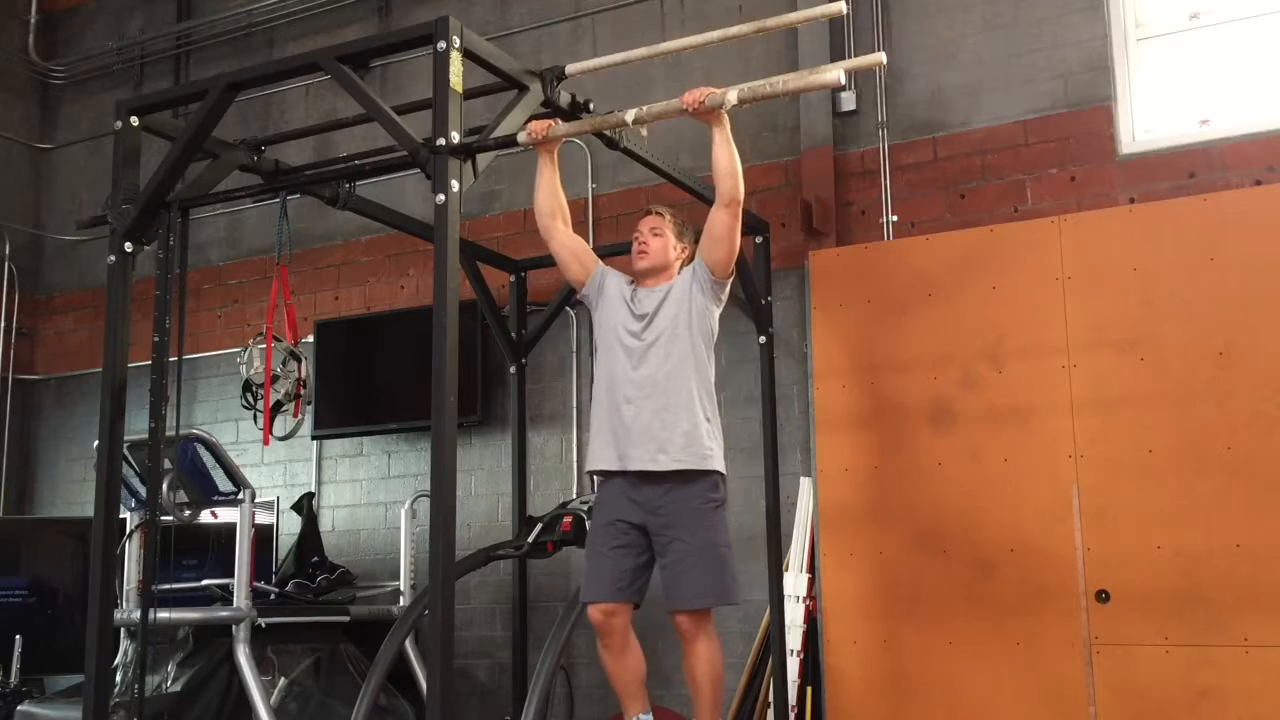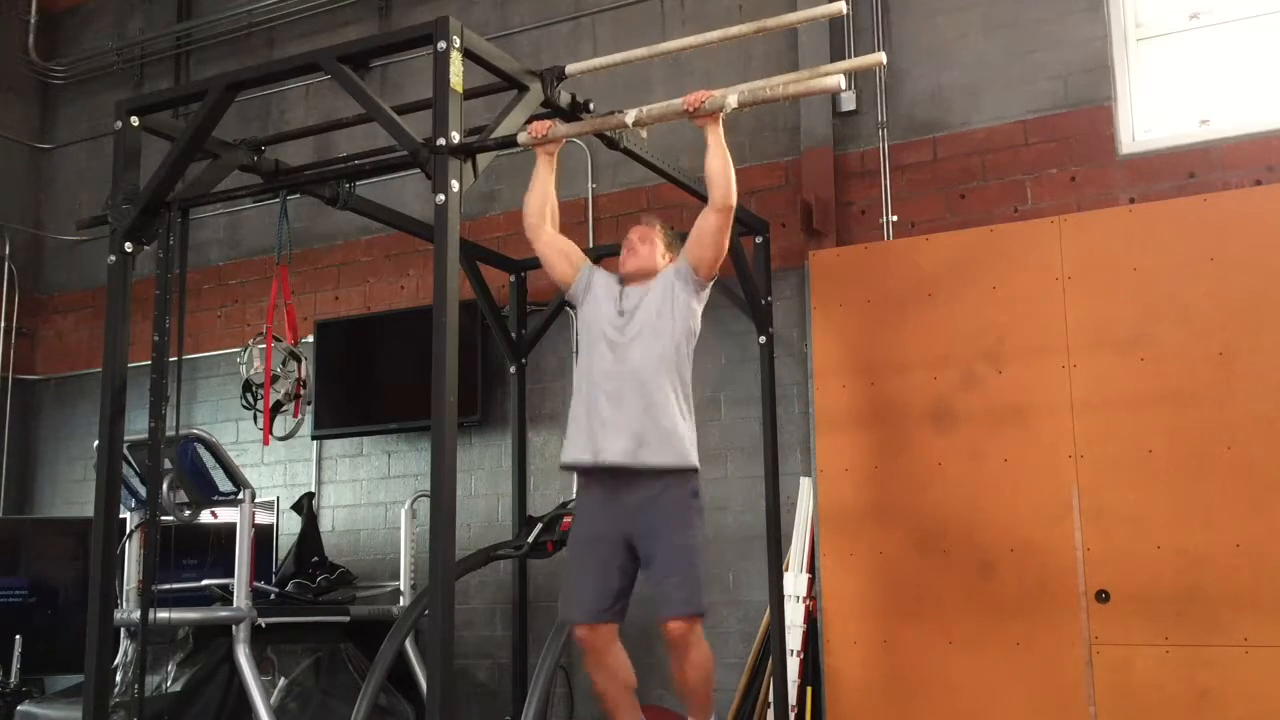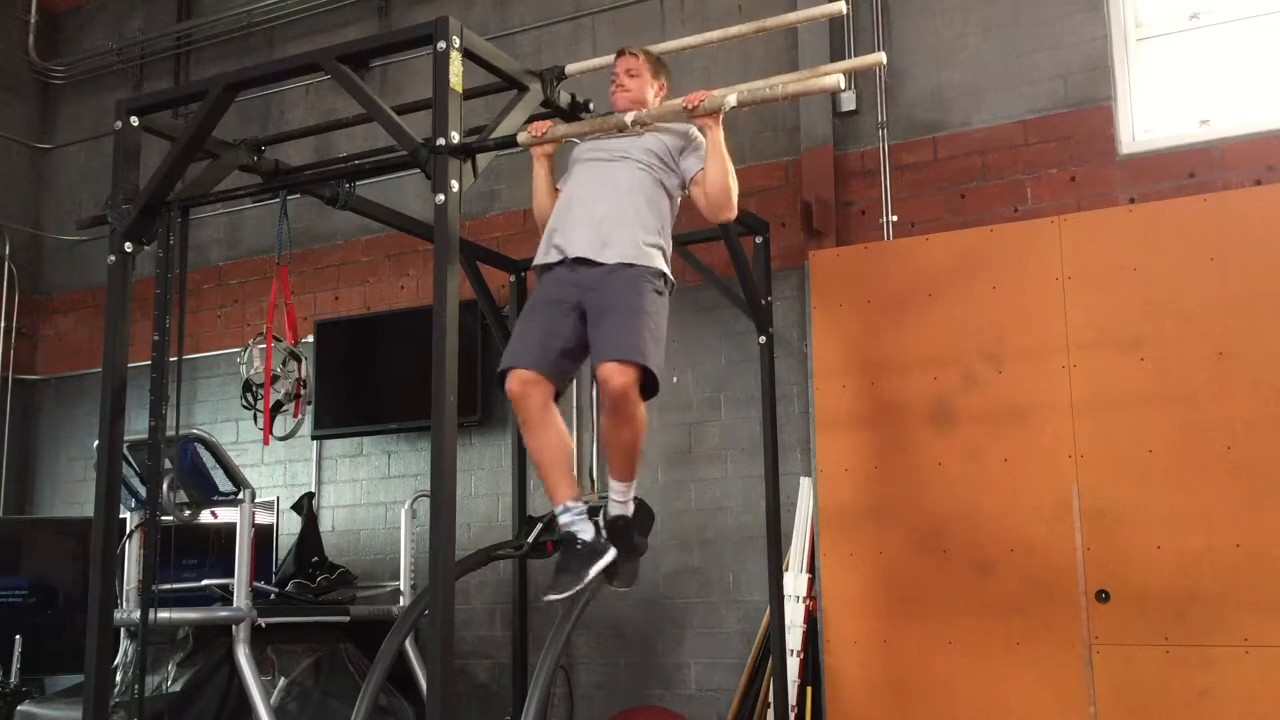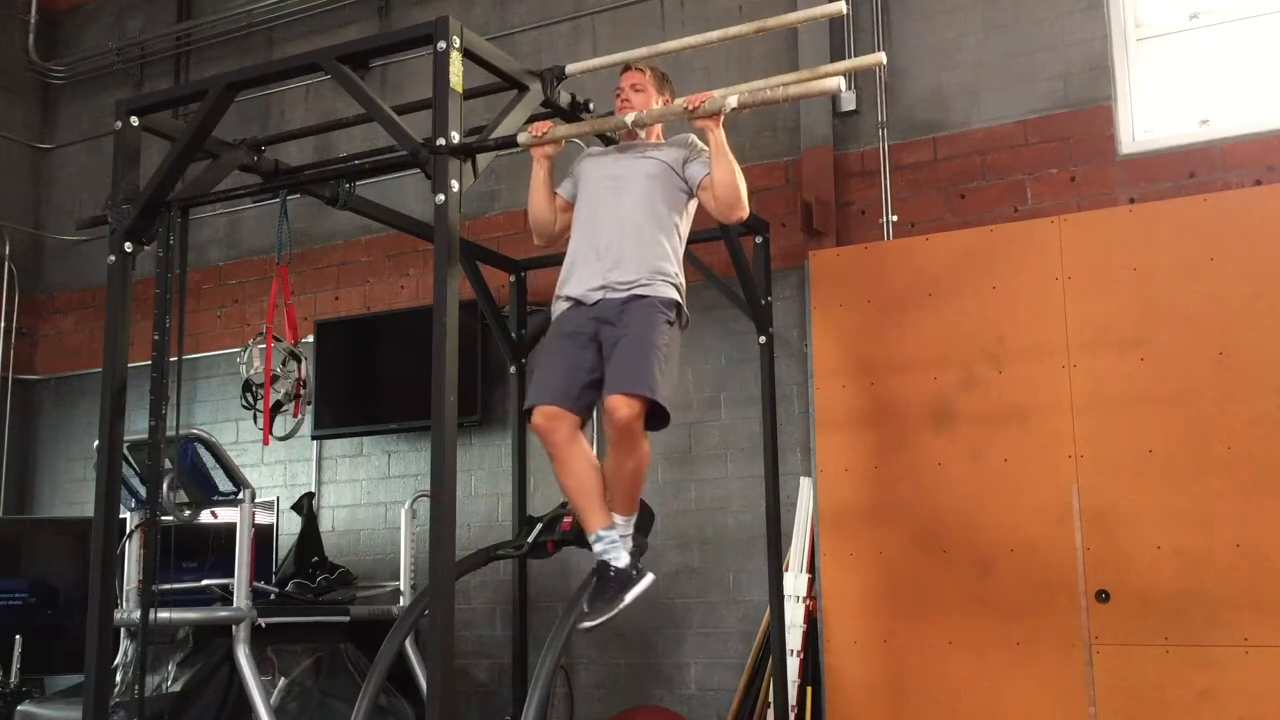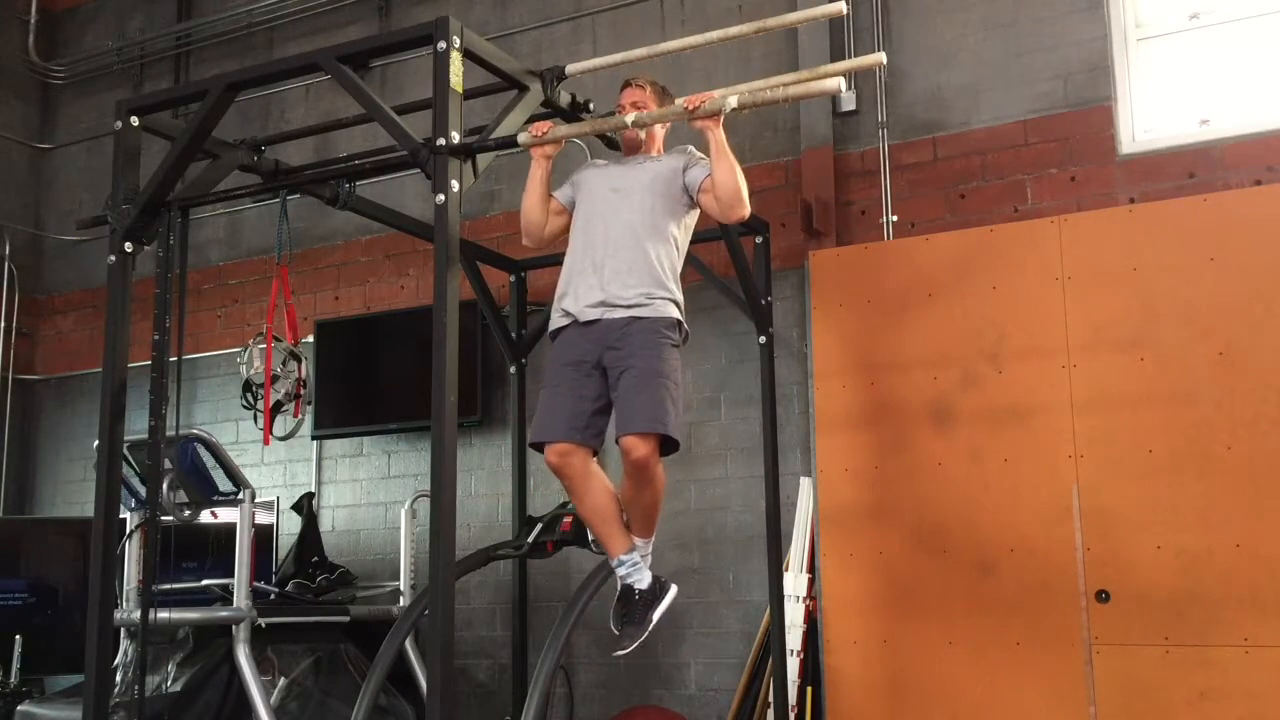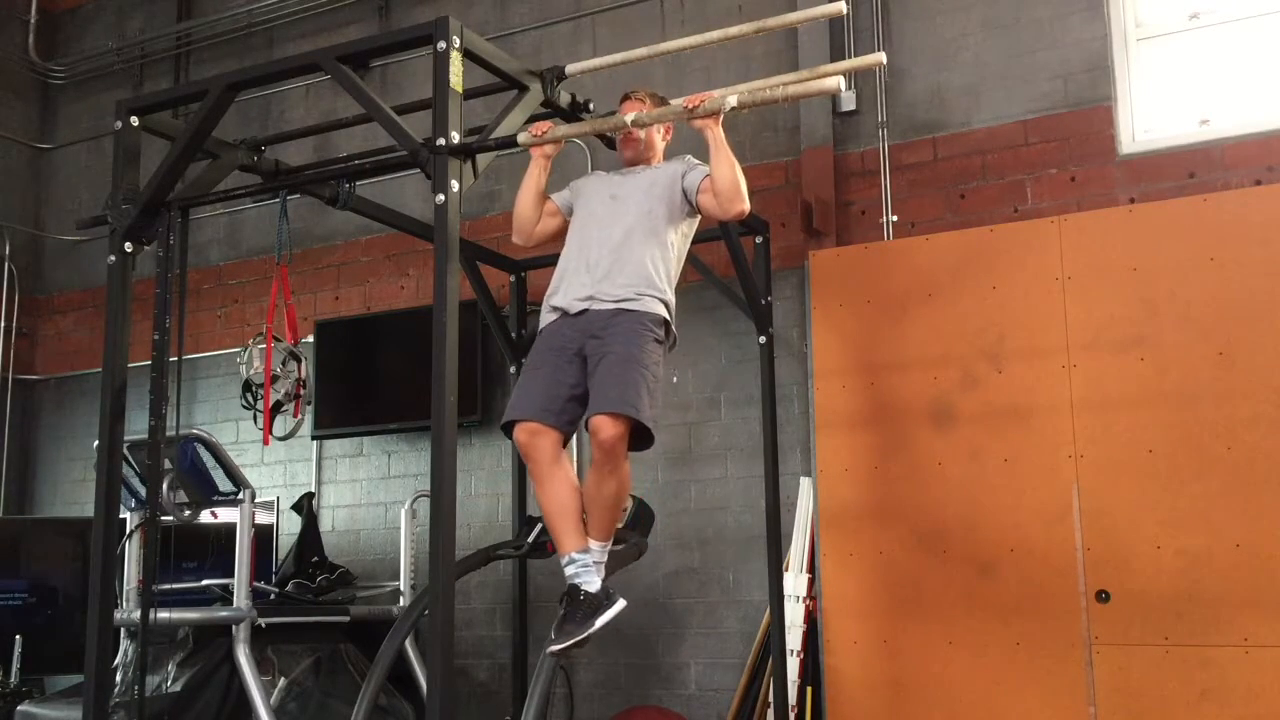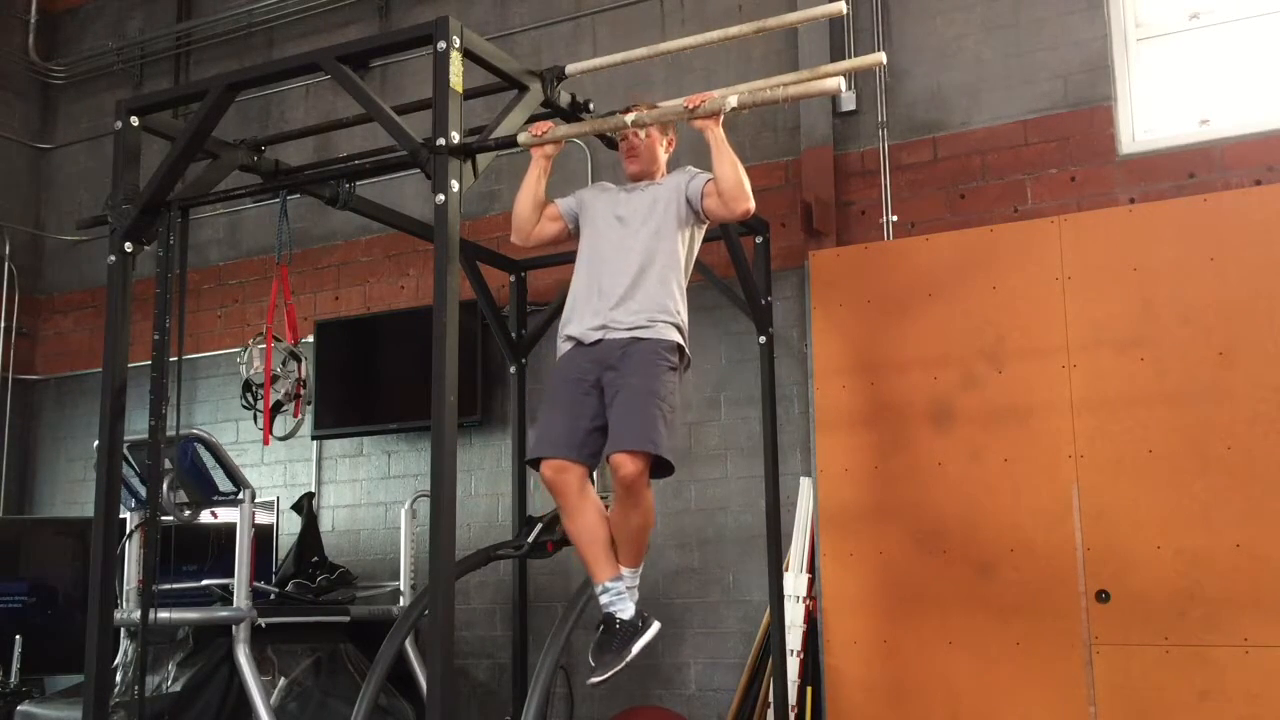
dt=0.7s
person 1, frame 1
left shoulder: (700, 288)
right shoulder: (606, 293)
left elbow: (730, 202)
right elbow: (553, 225)
left wrist: (717, 123)
right wrist: (546, 156)
left hip: (686, 476)
right hip: (619, 479)
left knee: (693, 620)
right knee: (606, 614)
person 1, frame 2
left shoulder: (682, 286)
right shoulder: (593, 290)
left elbow: (722, 203)
right elbow: (539, 229)
left wrist: (712, 128)
right wrist: (546, 156)
left hip: (664, 476)
right hip: (598, 482)
left knee: (679, 625)
right knee: (592, 629)
person 1, frame 3
left shoulder: (678, 138)
right shoulder: (585, 147)
left elbow: (722, 208)
right elbow: (549, 221)
left wrist: (712, 129)
right wrist: (541, 158)
left hip: (631, 269)
right hip: (561, 271)
left knee: (618, 379)
right knee: (525, 385)
left ankle: (620, 514)
right ankle: (579, 529)
person 1, frame 4
left shoulder: (683, 150)
right shoulder: (589, 161)
left elbow: (734, 208)
right elbow: (544, 231)
left wrist: (714, 131)
right wrist: (541, 161)
left hip: (646, 297)
right hip: (577, 303)
left knee: (625, 411)
right knee: (550, 418)
left ankle: (621, 543)
right ankle: (614, 558)
person 1, frame 5
left shoulder: (681, 163)
right shoulder: (588, 174)
left elbow: (735, 209)
right elbow: (534, 233)
left wrist: (713, 132)
right wrist: (540, 161)
left hip: (645, 318)
right hip: (575, 323)
left knee: (639, 447)
right knee: (563, 451)
left ankle: (640, 560)
right ankle: (635, 578)
person 1, frame 6
left shoulder: (682, 174)
right shoulder: (589, 184)
left elbow: (734, 205)
right elbow: (524, 232)
left wrist: (712, 131)
right wrist: (541, 160)
left hip: (633, 314)
right hip: (564, 318)
left knee: (608, 430)
right knee: (533, 434)
left ankle: (592, 571)
right ankle: (583, 582)
person 1, frame 7
left shoulder: (684, 186)
right shoulder: (591, 198)
left elbow: (739, 204)
right elbow: (523, 232)
left wrist: (713, 131)
right wrist: (541, 160)
left hip: (647, 341)
right hip: (580, 346)
left knee: (629, 466)
right knee: (559, 469)
left ankle: (625, 592)
right ankle: (620, 610)
